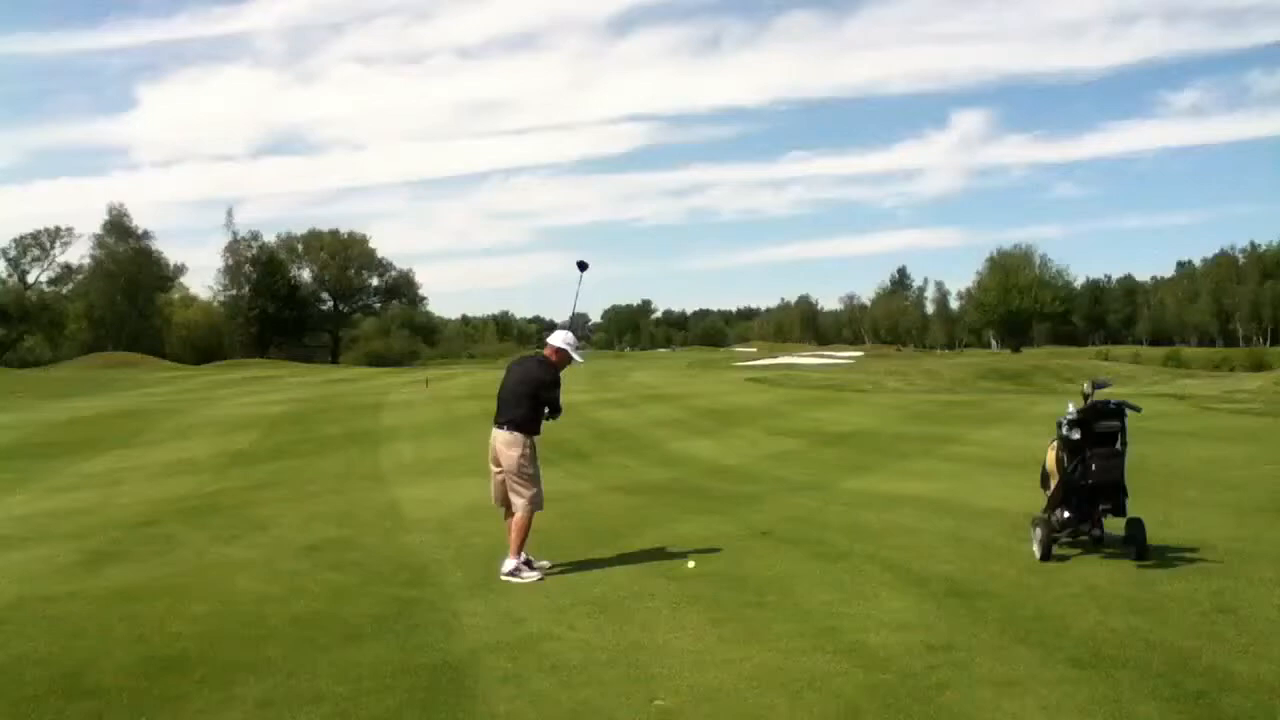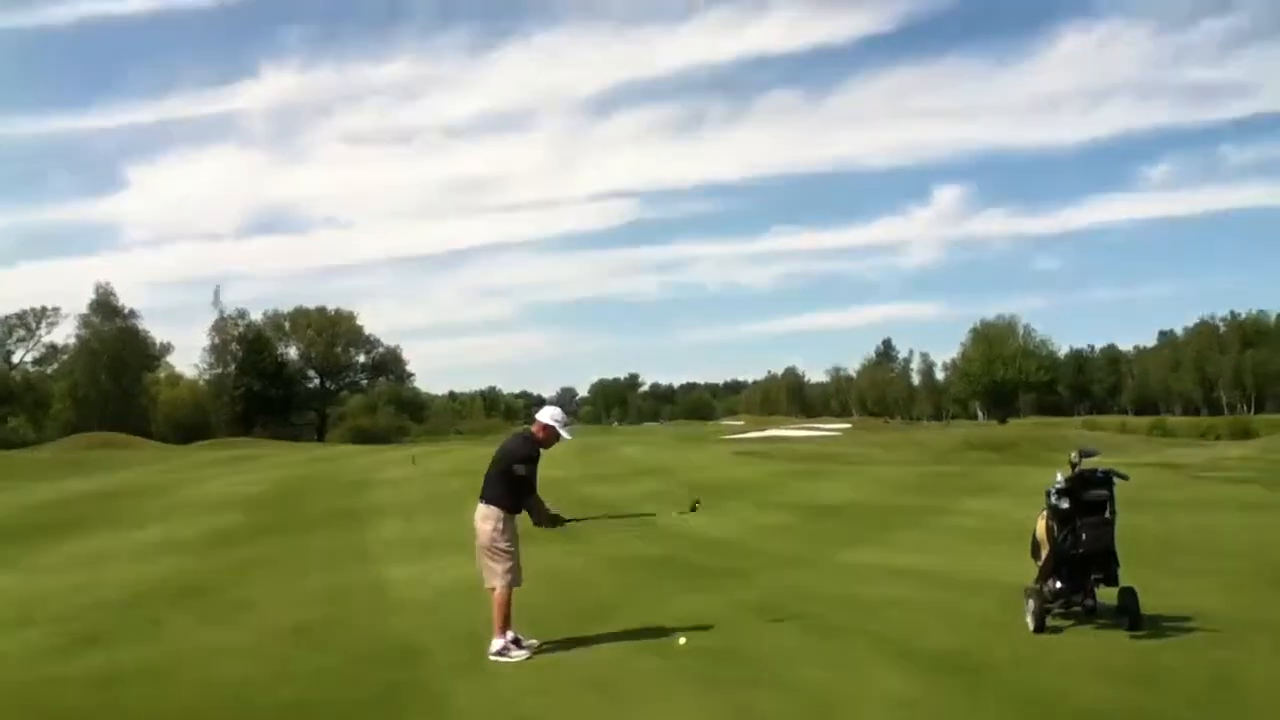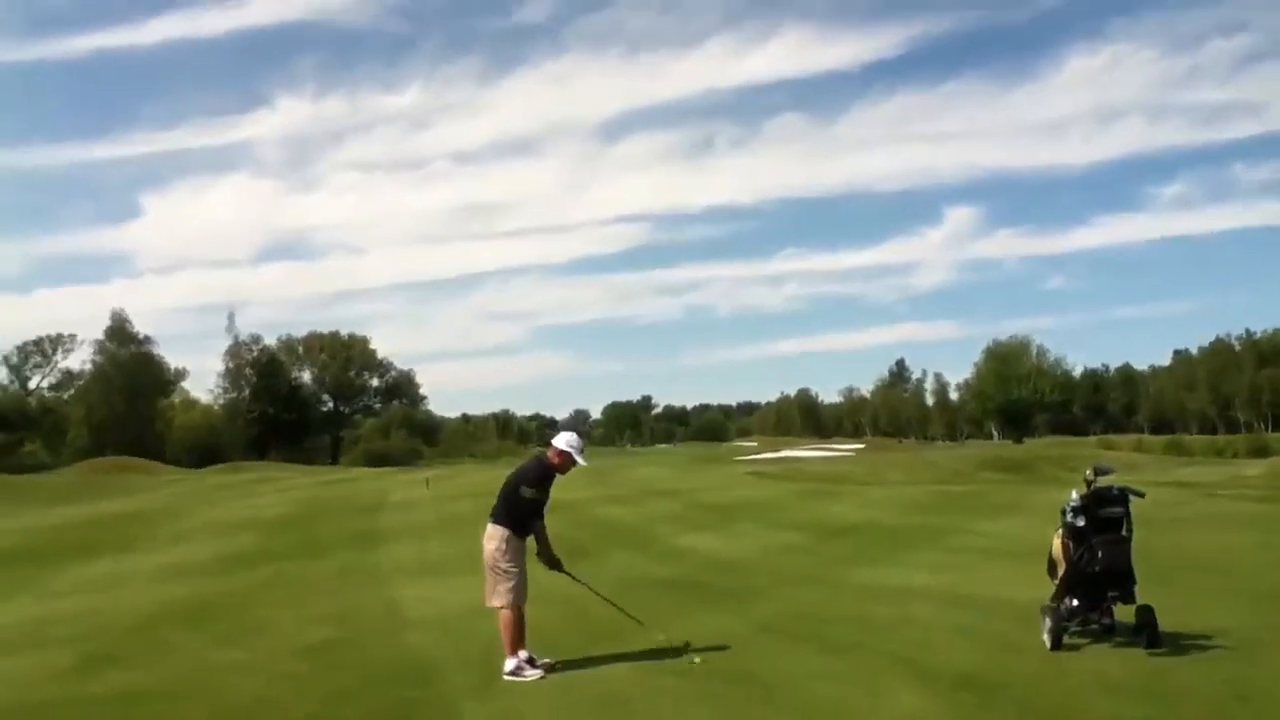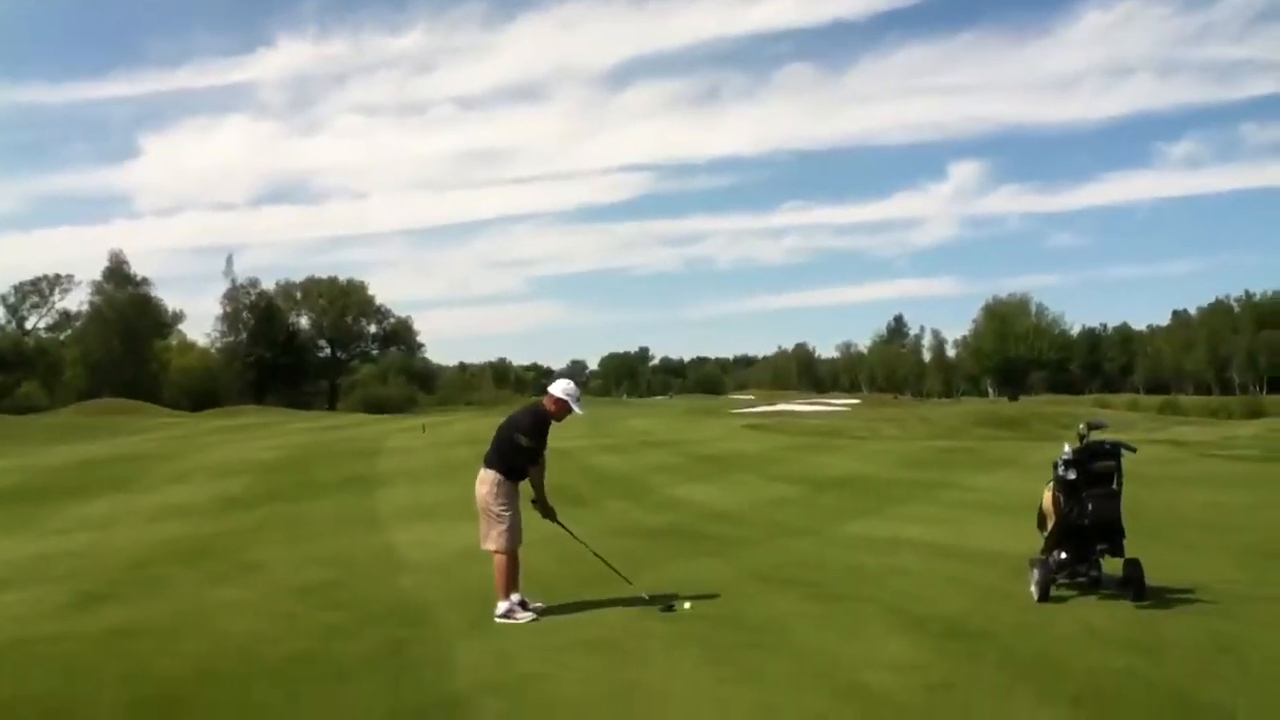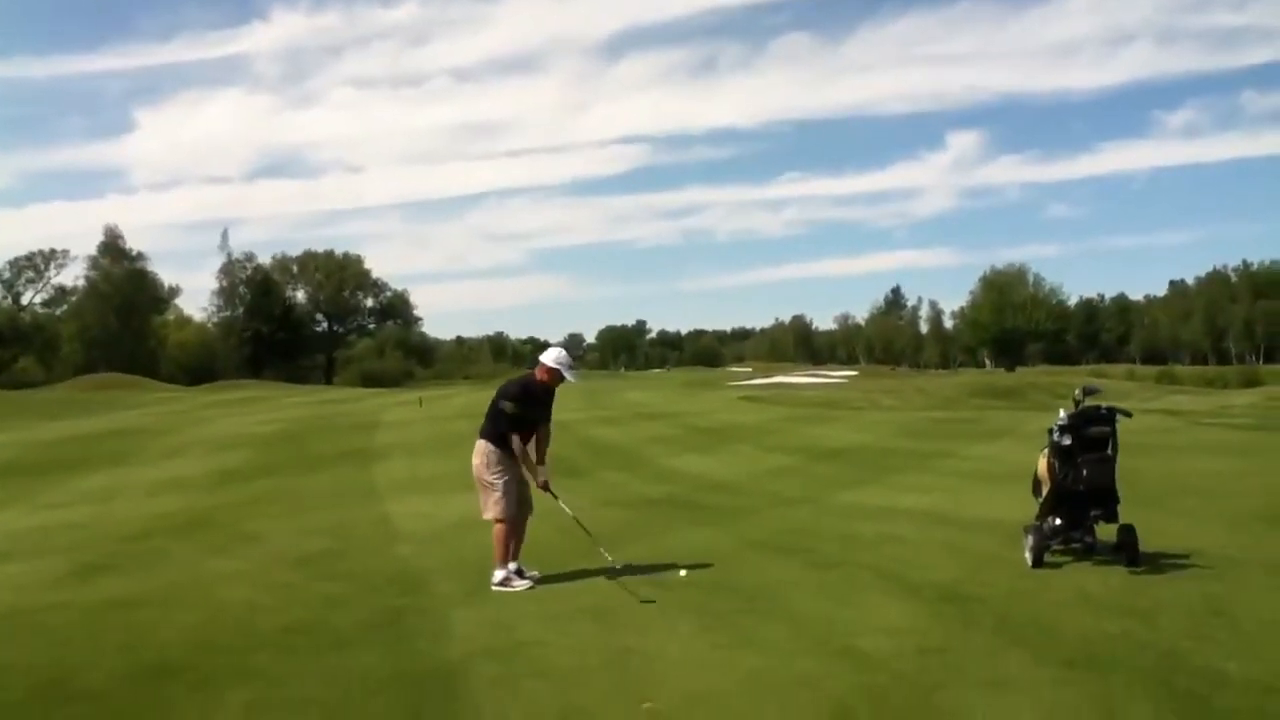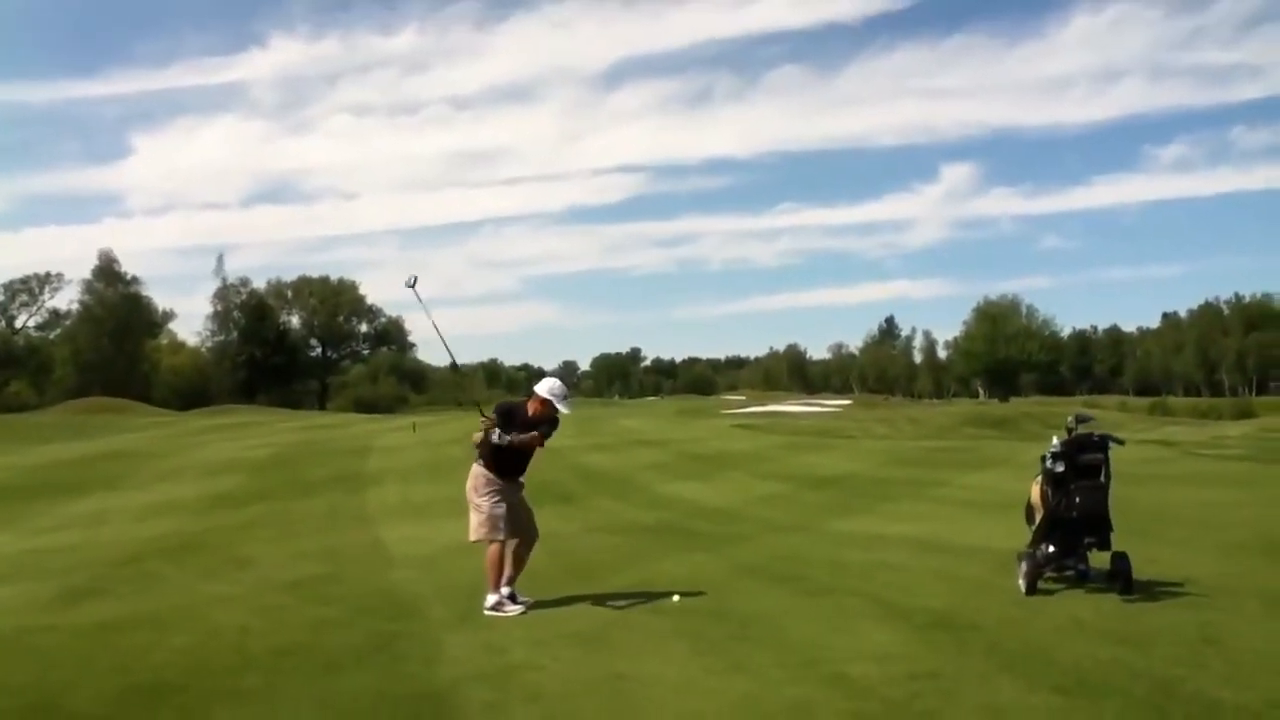
dt=0.4s
person 1, frame 1
left shoulder: (518, 364)
right shoulder: (548, 376)
right elbow: (554, 412)
left wrist: (537, 412)
right wrist: (548, 412)
left hip: (499, 435)
right hip: (517, 441)
left knee: (512, 503)
right knee: (526, 504)
left ankle: (519, 556)
right ankle: (511, 564)
person 1, frame 2
left shoulder: (521, 442)
right shoulder: (525, 450)
right elbow: (528, 495)
left wrist: (542, 516)
right wrist: (548, 517)
left hip: (495, 514)
right hip: (496, 517)
left knee: (502, 580)
right knee: (503, 580)
left ankle: (508, 634)
right ankle: (499, 643)
person 1, frame 3
left shoulder: (543, 469)
right shoulder: (535, 473)
left elbow: (535, 517)
right elbow: (534, 519)
left wrist: (545, 550)
right wrist: (547, 552)
left hip: (511, 536)
right hip: (503, 537)
left knee: (516, 599)
right knee: (508, 600)
left ankle: (522, 654)
right ankle: (511, 663)
person 1, frame 4
left shoulder: (540, 418)
right shoulder: (529, 421)
left elbow: (538, 460)
right elbow: (531, 466)
left wrist: (540, 498)
right wrist: (543, 502)
left hip: (506, 482)
right hip: (496, 482)
left knee: (512, 543)
right knee: (503, 545)
left ankle: (515, 597)
right ankle: (503, 606)
person 1, frame 5
left shoulder: (546, 392)
right shoulder: (515, 390)
left elbow: (542, 428)
right elbow: (513, 435)
left wrist: (542, 465)
right wrist: (534, 471)
left hip: (510, 455)
right hip: (492, 453)
left knee: (521, 511)
right knee: (504, 514)
left ankle: (513, 565)
right ankle: (500, 574)
person 1, frame 6
left shoulder: (550, 422)
right shoulder: (506, 410)
left elbow: (533, 438)
right elbow: (476, 443)
left wrist: (508, 438)
right wrist: (486, 434)
left hip: (511, 481)
right hip: (486, 477)
left knee: (528, 535)
right knee: (497, 537)
left ankle: (506, 589)
right ankle: (493, 599)
